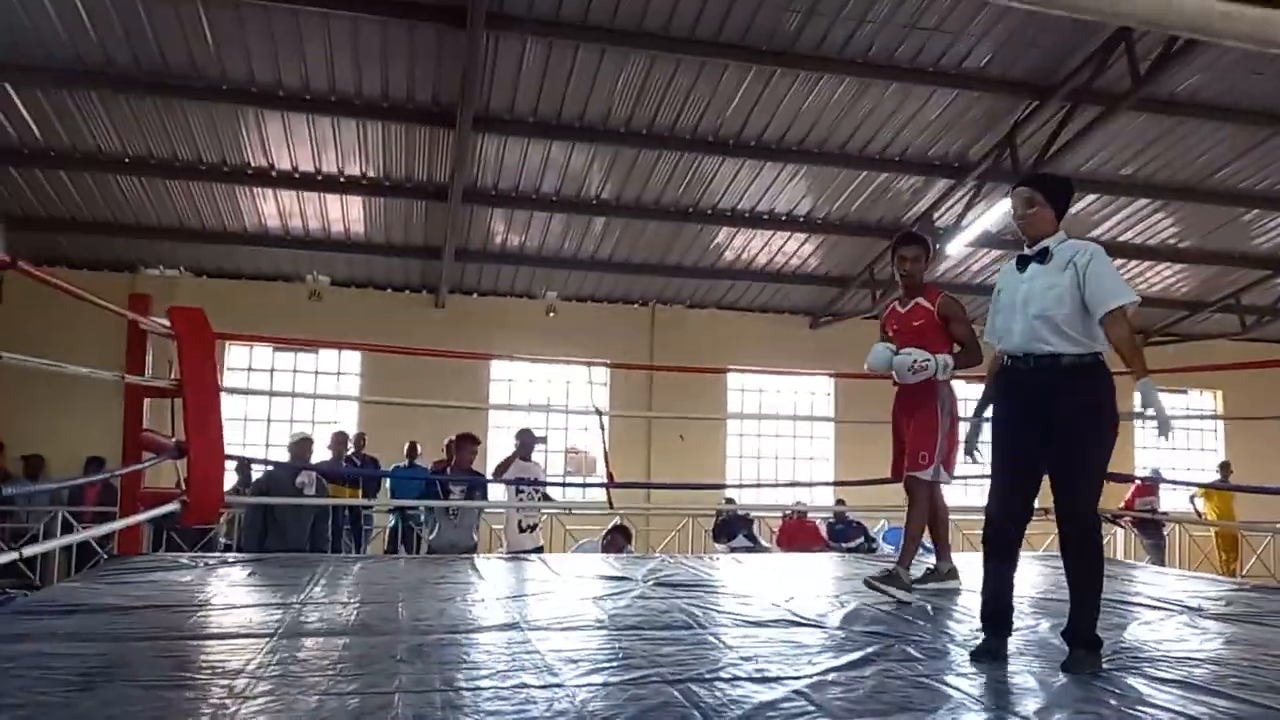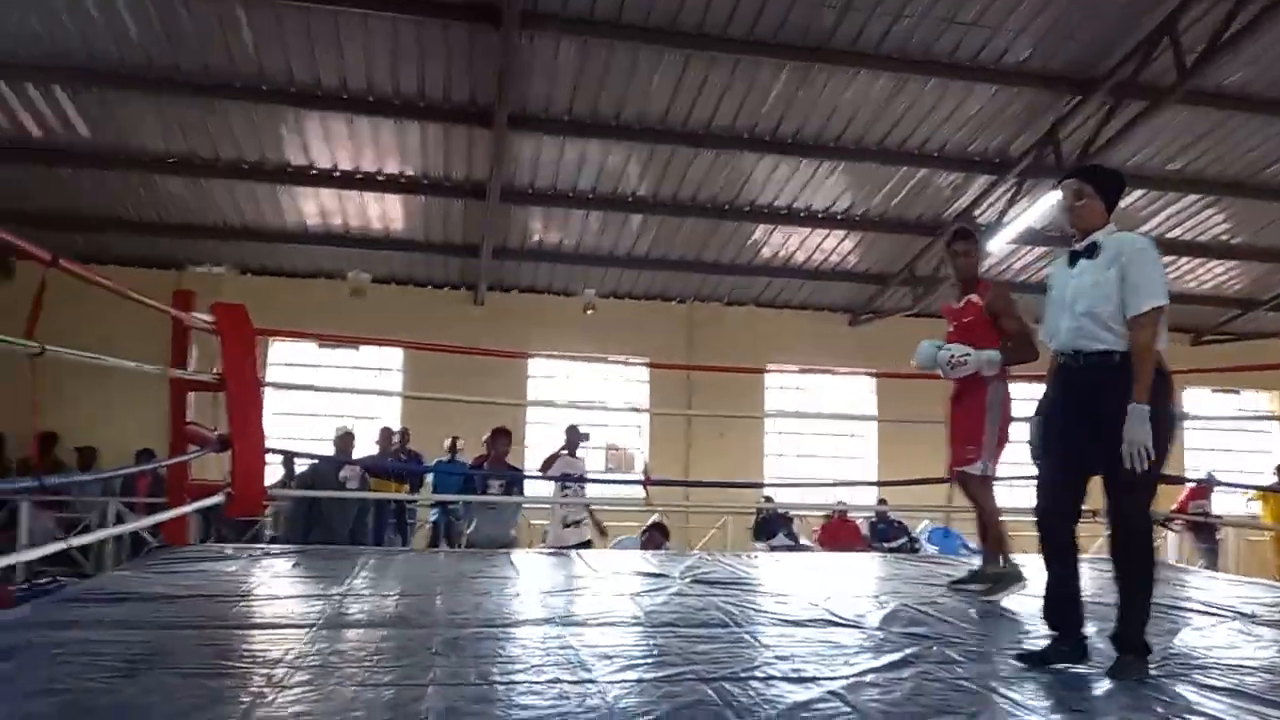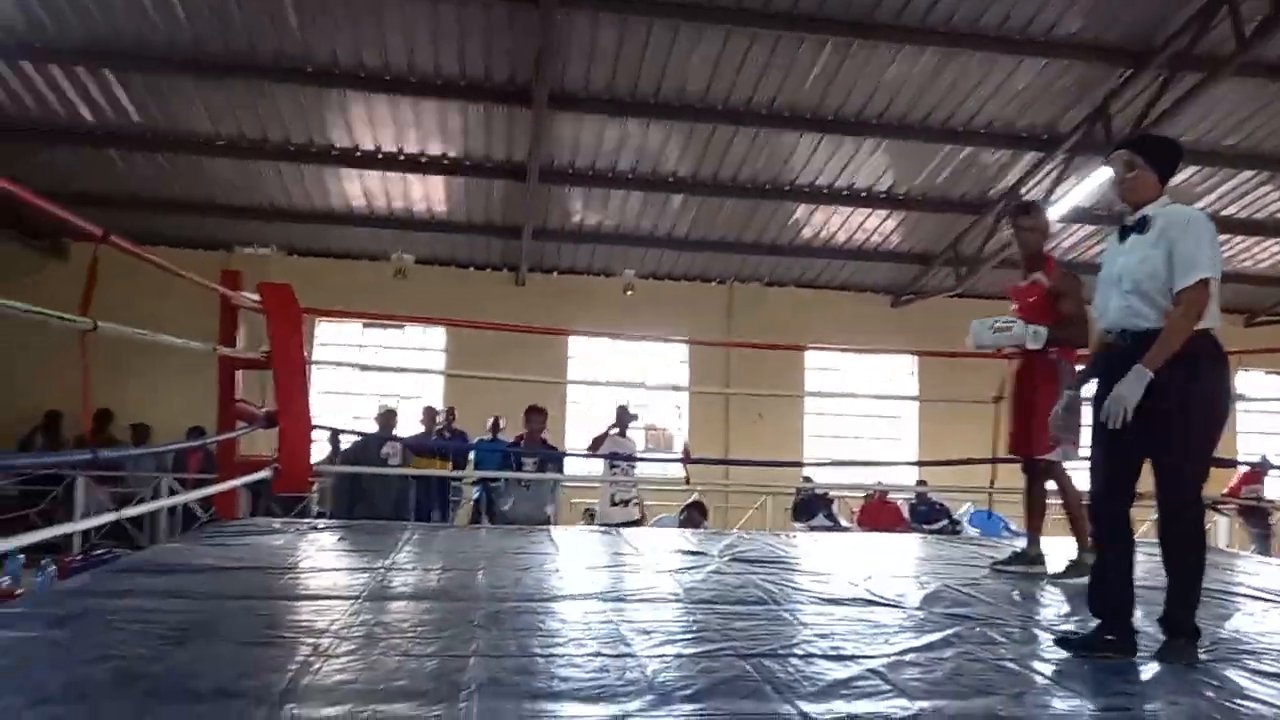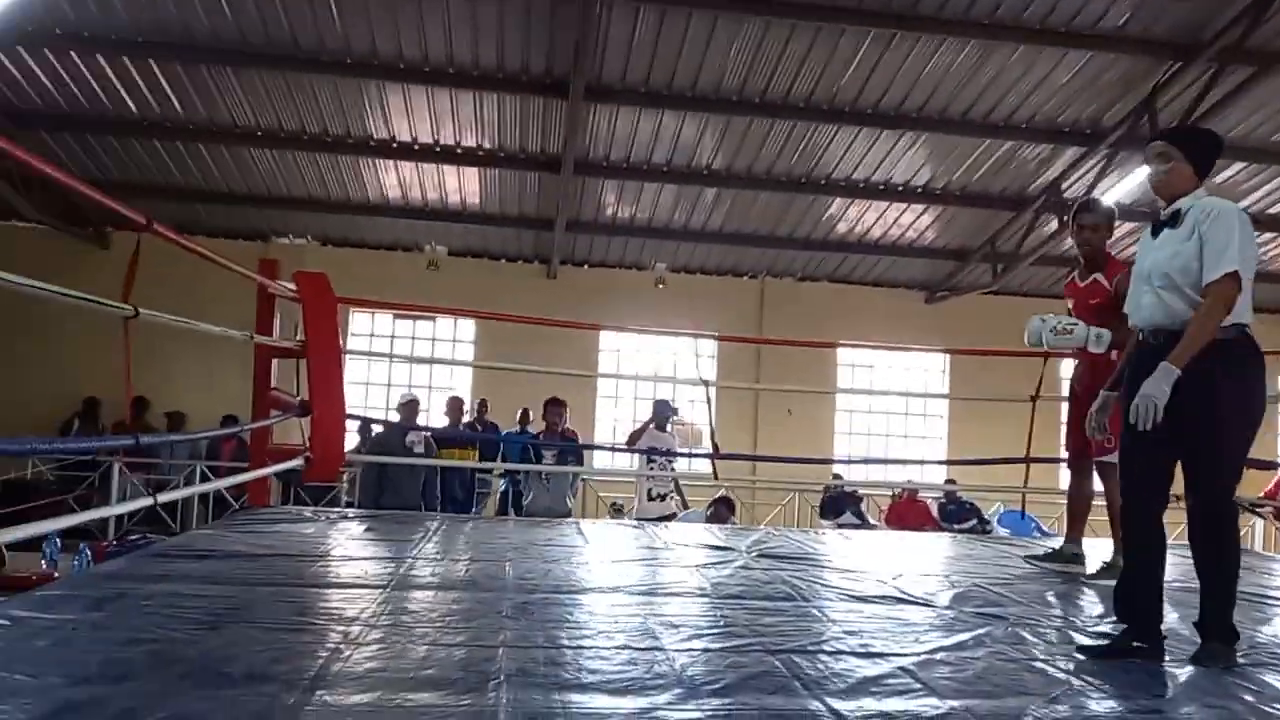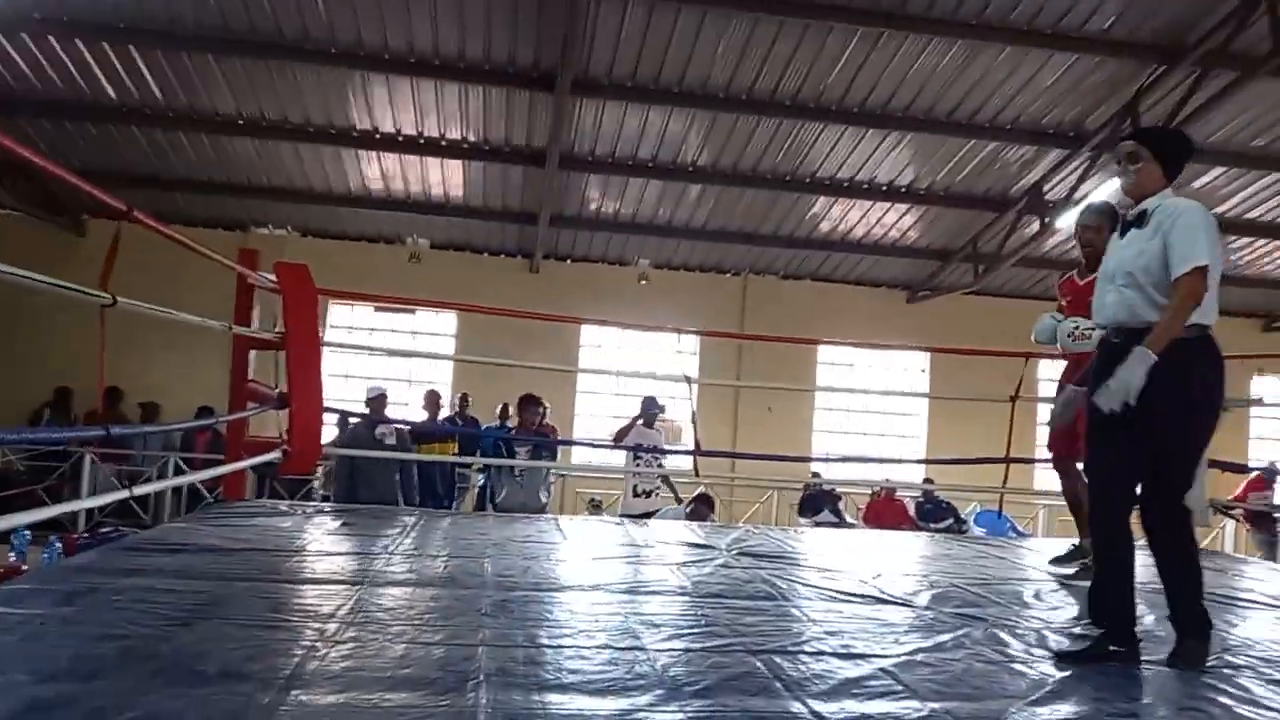
dt=0.2s
person 1, frame 1
left shoulder: (1083, 256)
right shoulder: (1008, 274)
left elbow: (1115, 318)
left wrist: (1144, 381)
right wrist: (979, 411)
left hip: (1075, 385)
right hip: (1018, 390)
left knee: (1077, 514)
right knee: (1004, 512)
left ankle: (1083, 640)
right ankle: (996, 629)
person 1, frame 2
left shoulder: (1132, 250)
right shoulder: (1061, 268)
left elbow: (1146, 332)
left wrist: (1139, 410)
right wrist: (1044, 410)
left hip: (1123, 386)
right hip: (1072, 389)
left knee: (1128, 516)
right knee: (1053, 510)
left ankle: (1131, 646)
right ankle: (1067, 633)
person 1, frame 3
left shoulder: (1185, 223)
right shoulder: (1116, 243)
left elbow: (1190, 307)
left wrist: (1143, 374)
right wrist: (1076, 385)
left hip: (1180, 368)
right hip: (1122, 369)
left knee: (1178, 500)
right knee: (1107, 496)
left ankle: (1181, 630)
right ankle: (1113, 624)
person 1, frame 4
left shoulder: (1219, 216)
right shoulder: (1152, 235)
left elbow: (1220, 300)
left wrist: (1169, 371)
right wrist: (1112, 389)
left hip: (1216, 366)
right hip: (1153, 369)
left knee: (1210, 501)
right knee: (1138, 499)
left ankle: (1218, 634)
right ankle: (1141, 630)
person 1, frame 5
left shoulder: (1183, 215)
right shoulder: (1123, 233)
left elbow: (1189, 293)
left wrist: (1143, 360)
right wrist: (1081, 384)
left hip: (1176, 366)
right hip: (1119, 368)
left knee: (1163, 502)
right knee: (1105, 500)
left ankle: (1192, 629)
right ankle: (1116, 632)
person 2, frame 1
left shoulder: (943, 304)
right shoulder: (889, 313)
left elbow: (975, 352)
right elbow: (879, 360)
left wrist: (938, 364)
right wrist: (882, 360)
left hip: (934, 399)
right hip: (905, 400)
left knee: (919, 482)
right knee: (926, 485)
left ankle: (902, 572)
right ankle: (944, 566)
person 2, frame 2
left shoulder: (994, 299)
right shoulder: (953, 308)
left elbow: (1029, 350)
left wrist: (984, 360)
right wrist: (935, 357)
left hip: (988, 395)
right hip: (963, 395)
left knee: (970, 477)
right knee: (978, 480)
left ankle: (1007, 566)
right ankle: (990, 567)
person 2, frame 3
left shoulder: (1060, 278)
right shoulder: (1021, 284)
left elbow: (1081, 335)
left wrist: (1032, 334)
right wrist: (998, 335)
left hip: (1054, 374)
right hip: (1028, 374)
left knee: (1051, 465)
right knee: (1031, 465)
left ankle: (1087, 554)
right ankle: (1032, 551)
person 2, frame 4
left shoulder: (1121, 278)
right shoulder: (1073, 282)
left hip: (1113, 376)
right hip: (1085, 375)
left knee: (1106, 466)
right knee: (1078, 464)
left ankle: (1122, 558)
right ankle: (1071, 550)
person 2, frame 5
right shoulder: (1065, 283)
left wrist: (1100, 337)
right wrist: (1052, 331)
right hip: (1074, 374)
right knee: (1062, 460)
right ankle: (1086, 543)
